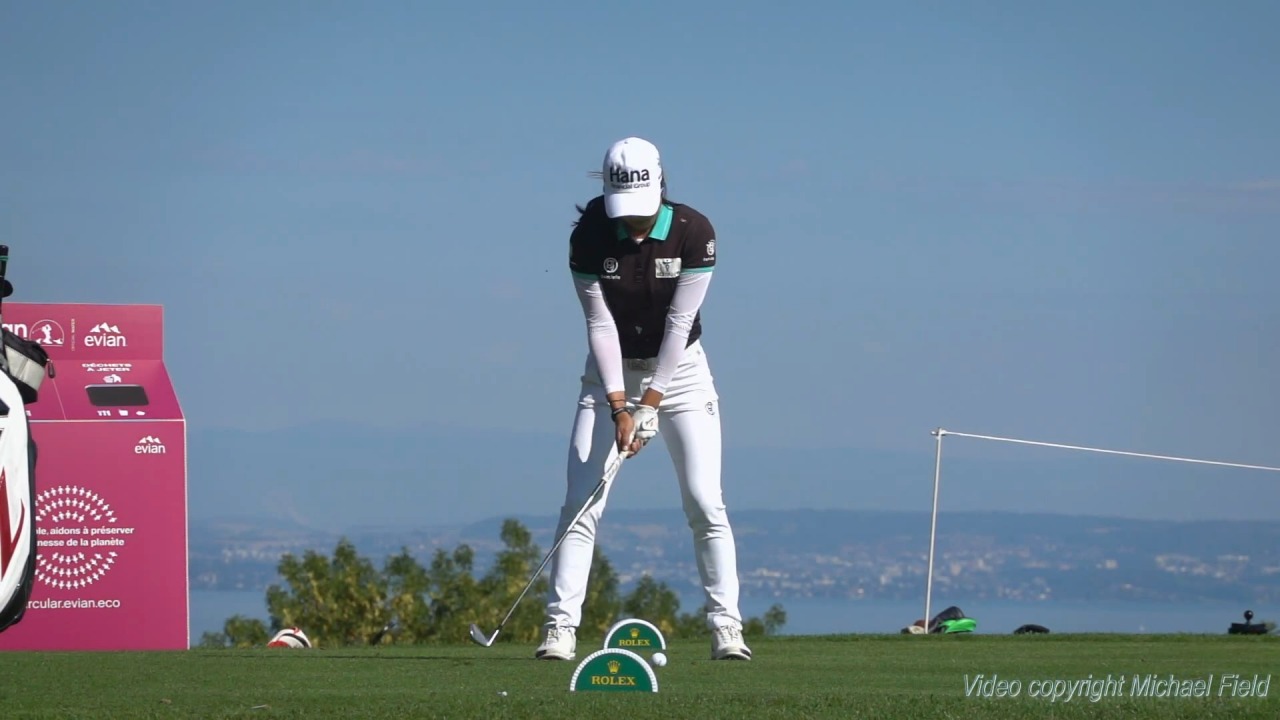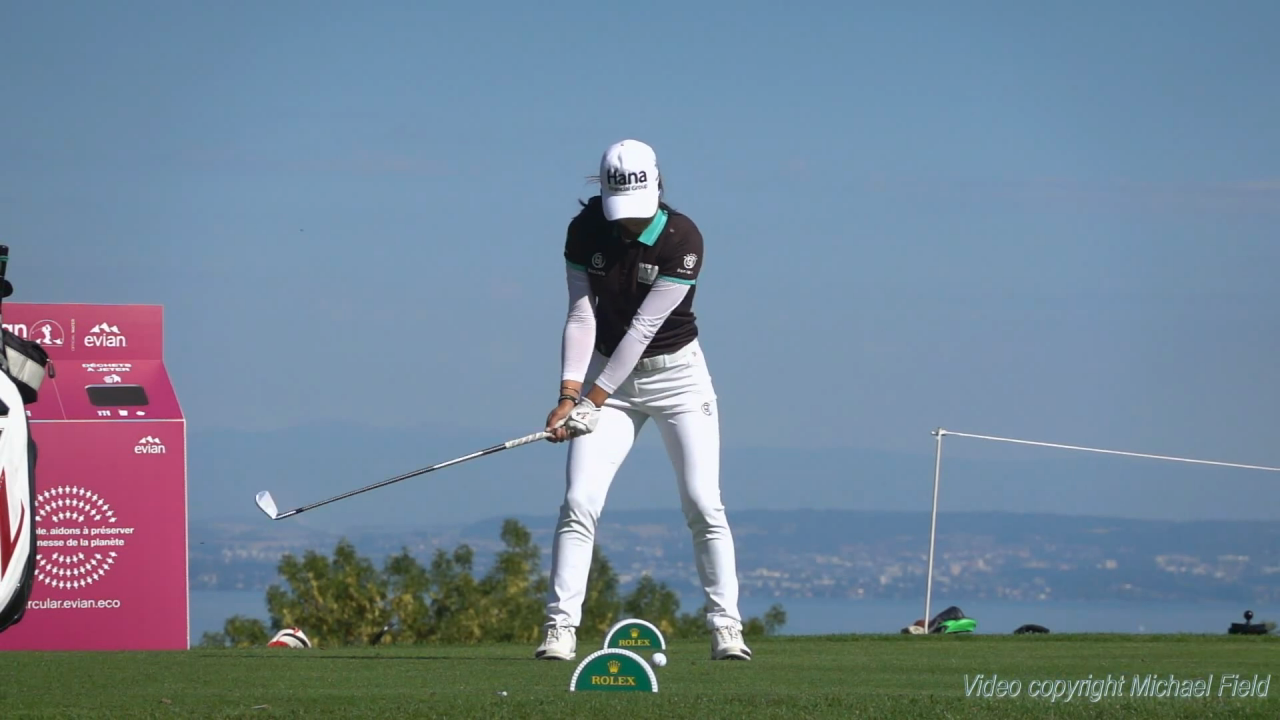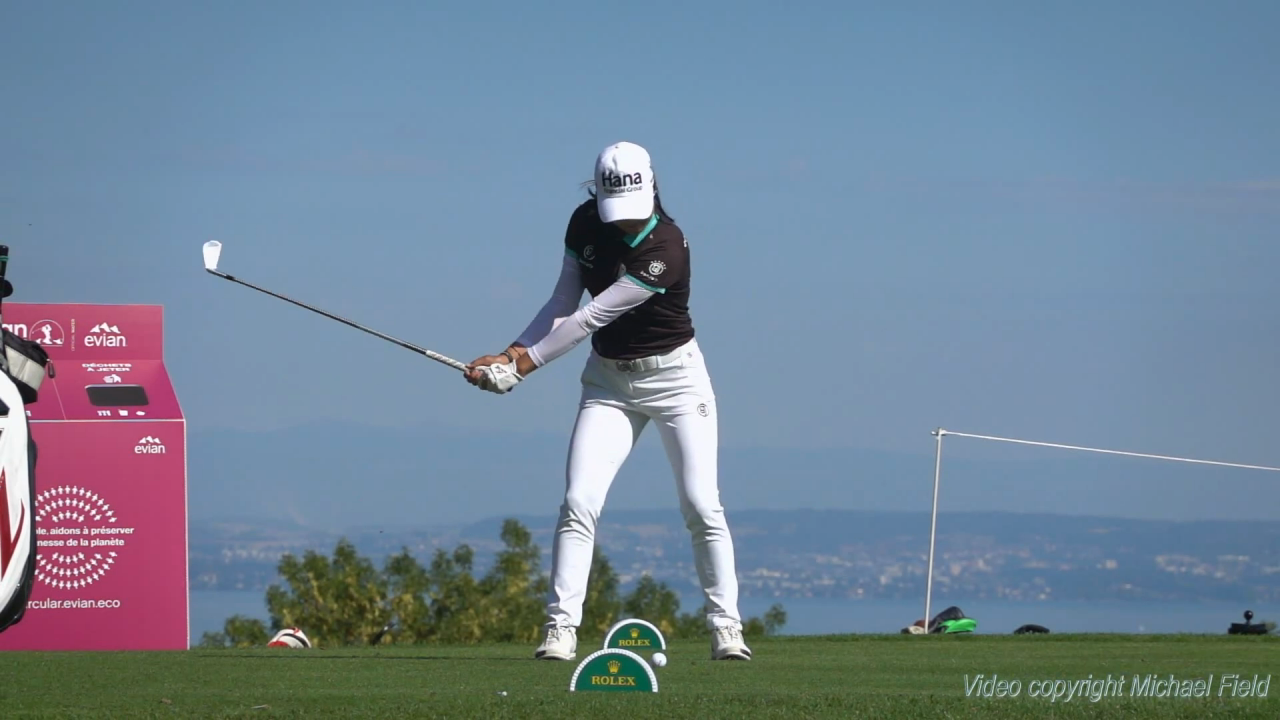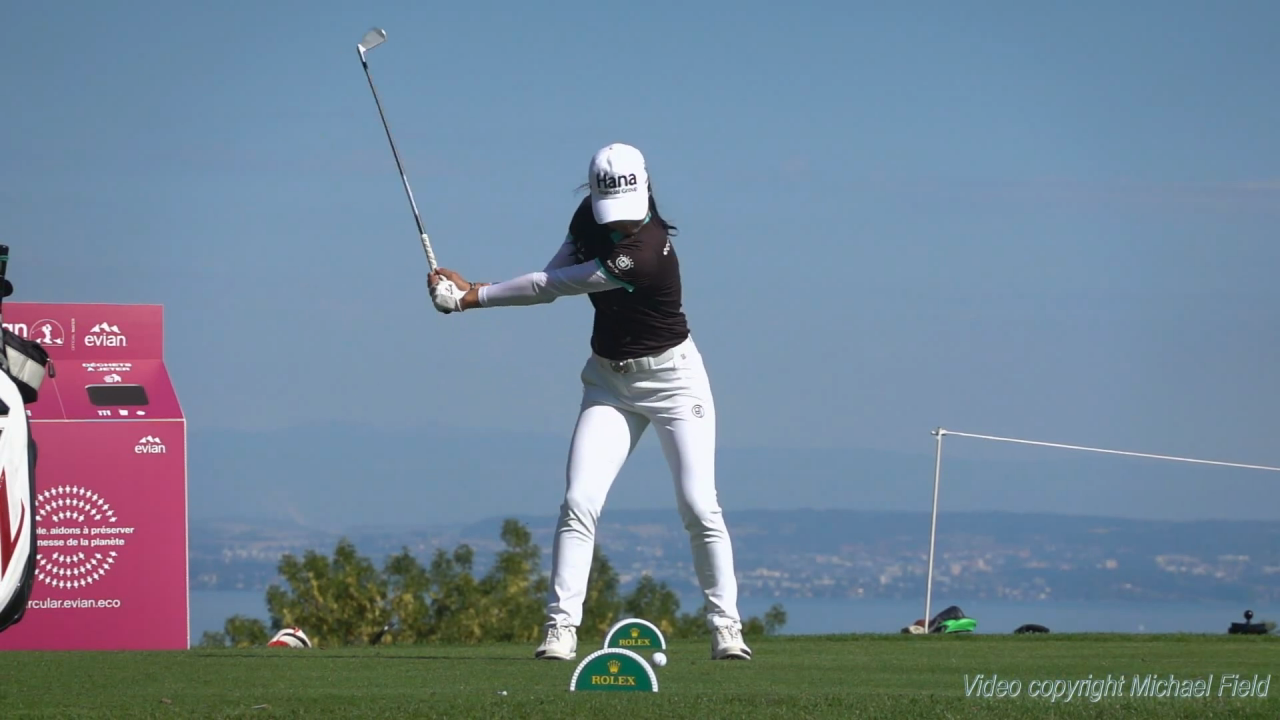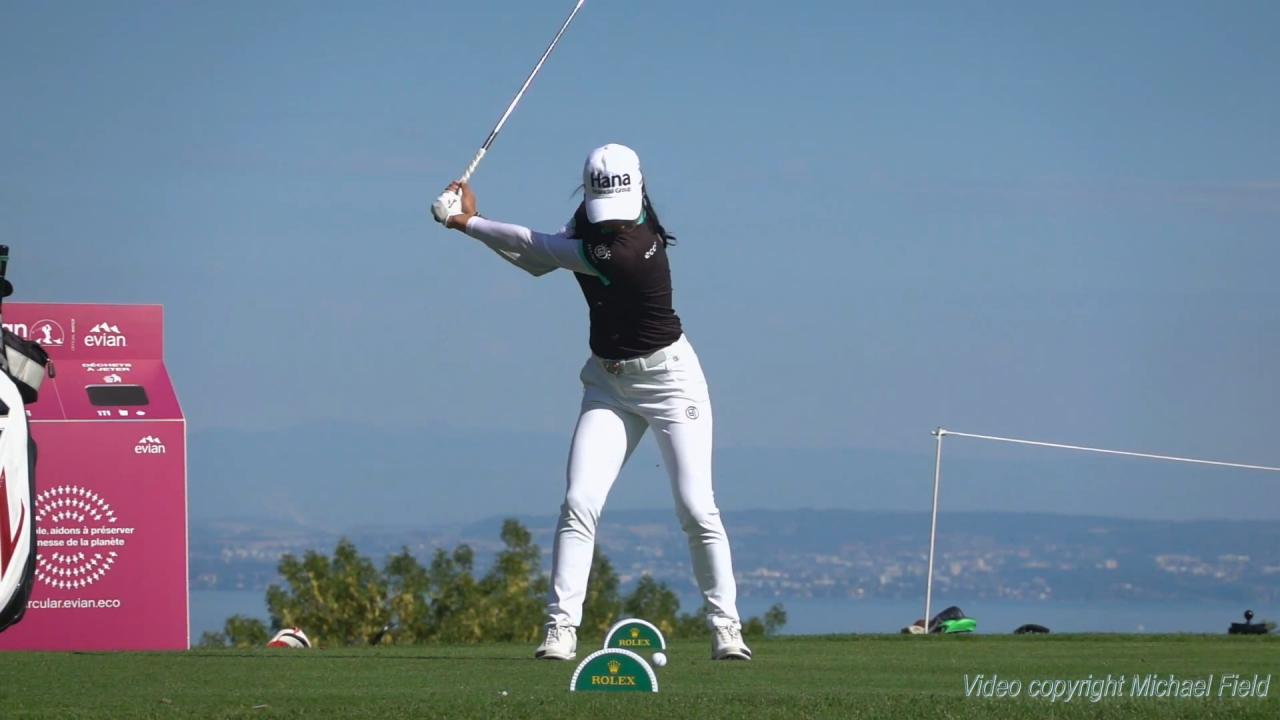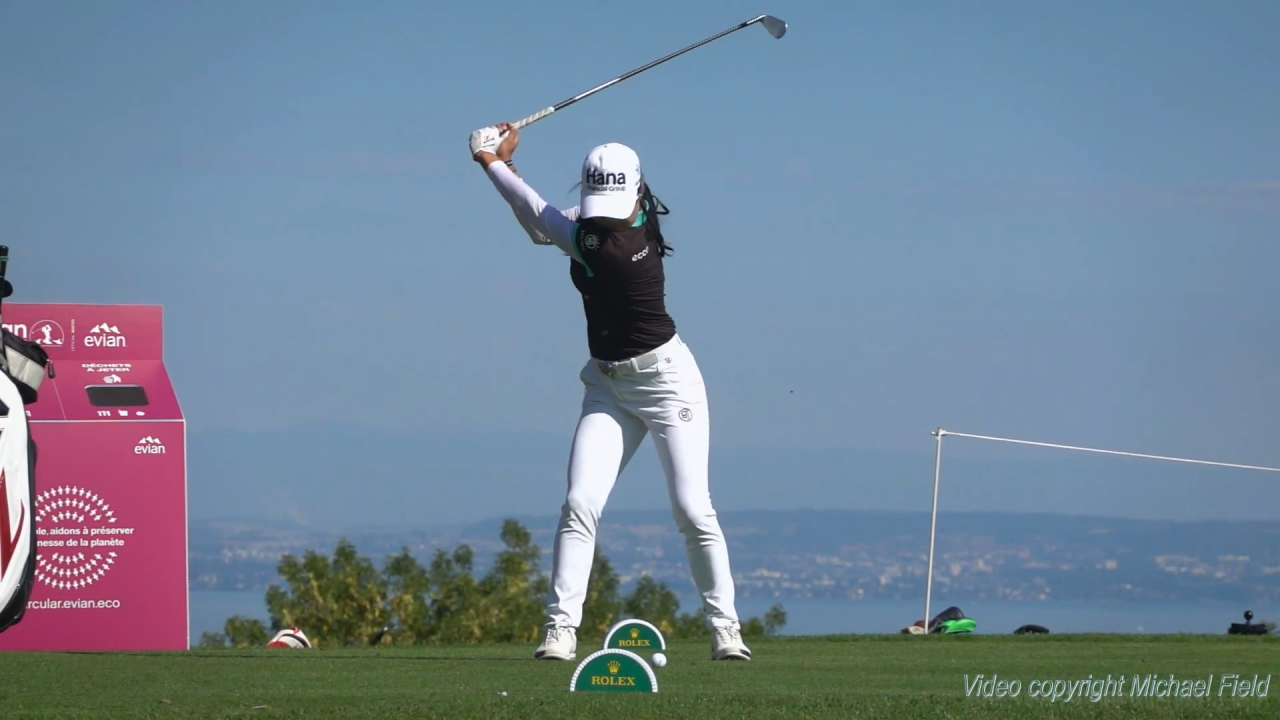
dt=0.4s
person 1, frame 1
left shoulder: (693, 231)
right shoulder: (588, 236)
left elbow: (679, 322)
right elbow: (600, 325)
left wrist: (651, 403)
right wrist: (619, 408)
left hip: (679, 371)
right hip: (611, 372)
left knee: (704, 502)
right knee: (581, 501)
left ankle: (726, 626)
right ankle: (560, 626)
person 1, frame 2
left shoulder: (682, 238)
right shoulder: (585, 231)
left elbow: (643, 326)
right elbow: (581, 317)
left wrist: (592, 398)
right wrist: (569, 393)
left hip: (676, 373)
right hip: (605, 371)
left knee: (702, 503)
right knee: (579, 501)
left ankle: (727, 626)
right ankle: (560, 626)
person 1, frame 3
left shoulder: (665, 248)
right shoulder: (585, 224)
left elbow: (593, 316)
right elbow: (562, 304)
left wrist: (525, 362)
right wrist: (511, 351)
left hip: (674, 377)
right hip: (608, 379)
left knee: (701, 504)
right knee: (578, 502)
left ankle: (727, 625)
right ankle: (561, 627)
person 1, frame 4
left shoulder: (646, 252)
right shoulder: (588, 217)
left elbow: (555, 286)
right elbow: (551, 280)
left wrist: (474, 296)
right wrist: (475, 290)
left hip: (672, 378)
right hip: (609, 381)
left knee: (698, 505)
right knee: (578, 502)
left ankle: (726, 626)
right ankle: (561, 627)
person 1, frame 5
left shoulder: (627, 253)
right shoulder: (592, 216)
left elbow: (539, 248)
right elbow: (538, 261)
left wrist: (468, 222)
right wrist: (471, 219)
left hip: (668, 378)
right hip: (607, 382)
left knee: (695, 506)
right knee: (578, 503)
left ankle: (726, 626)
right ankle: (560, 628)
person 1, frame 6
left shoulder: (610, 248)
right shoulder: (602, 217)
left elbow: (542, 220)
right elbow: (545, 230)
left wrist: (493, 163)
right wrist: (505, 161)
left hip: (666, 381)
right hip: (608, 383)
left knee: (692, 509)
right knee: (580, 504)
left ankle: (725, 627)
right ankle: (561, 629)
